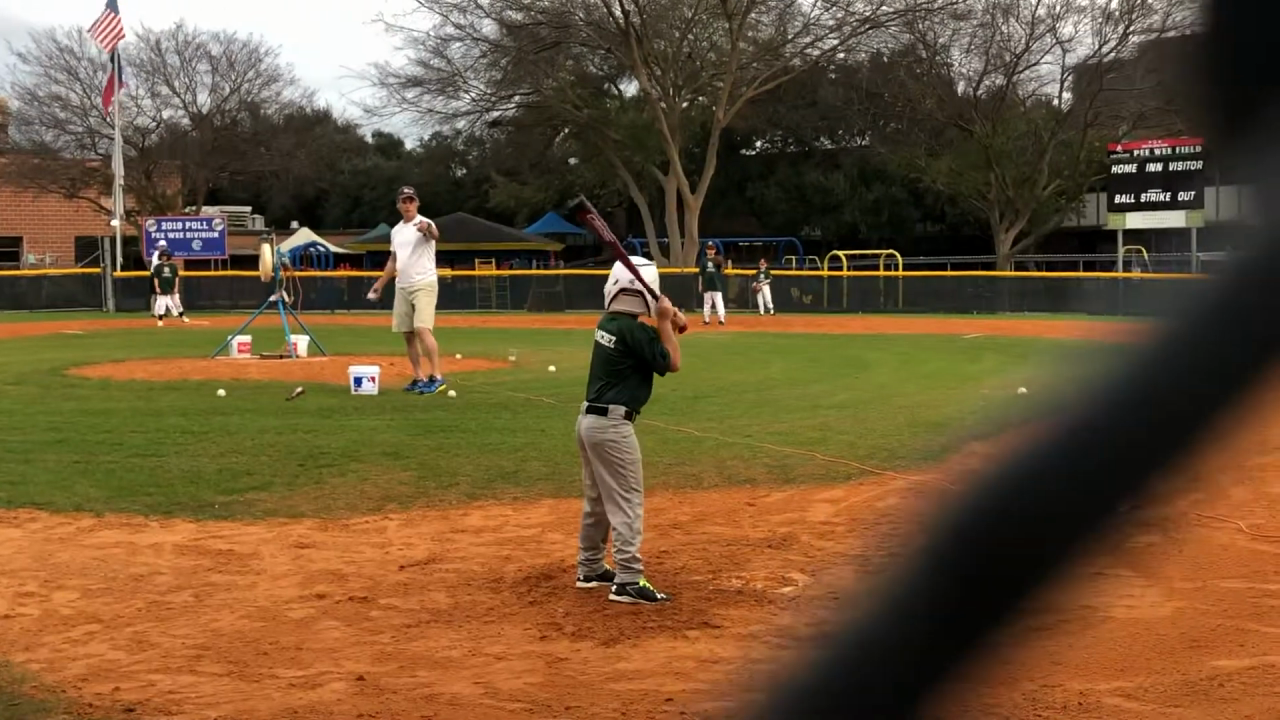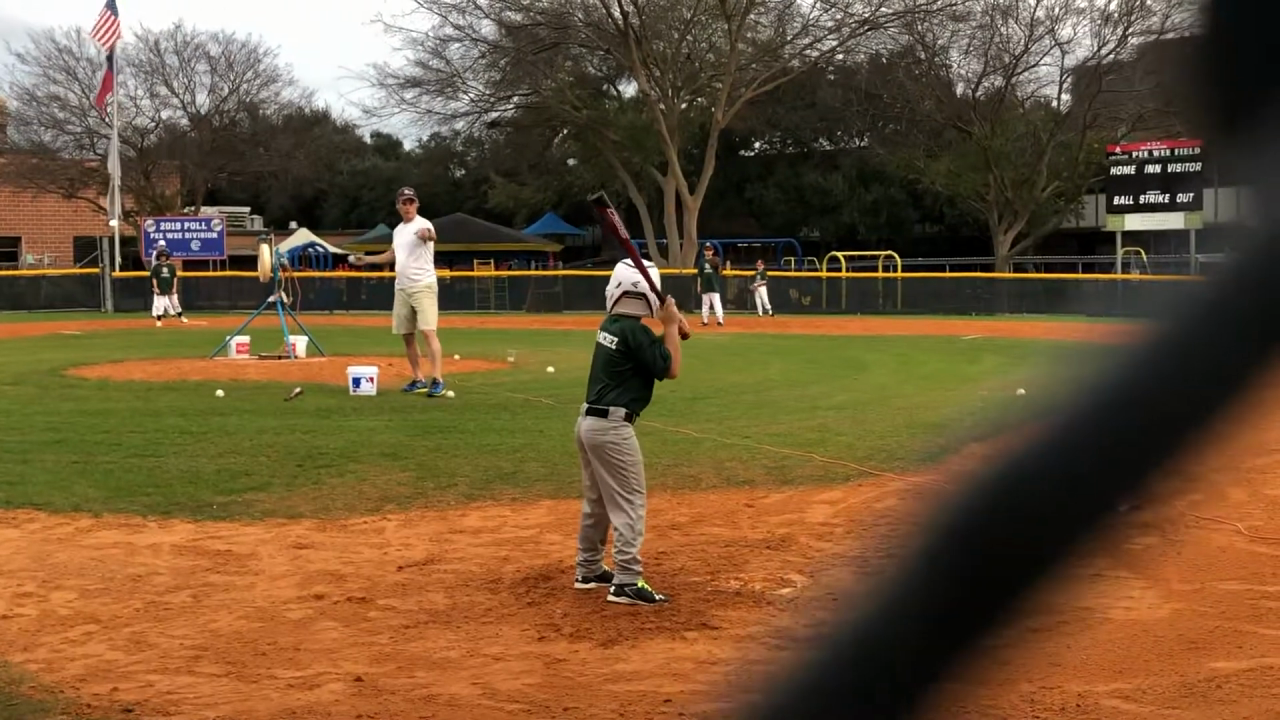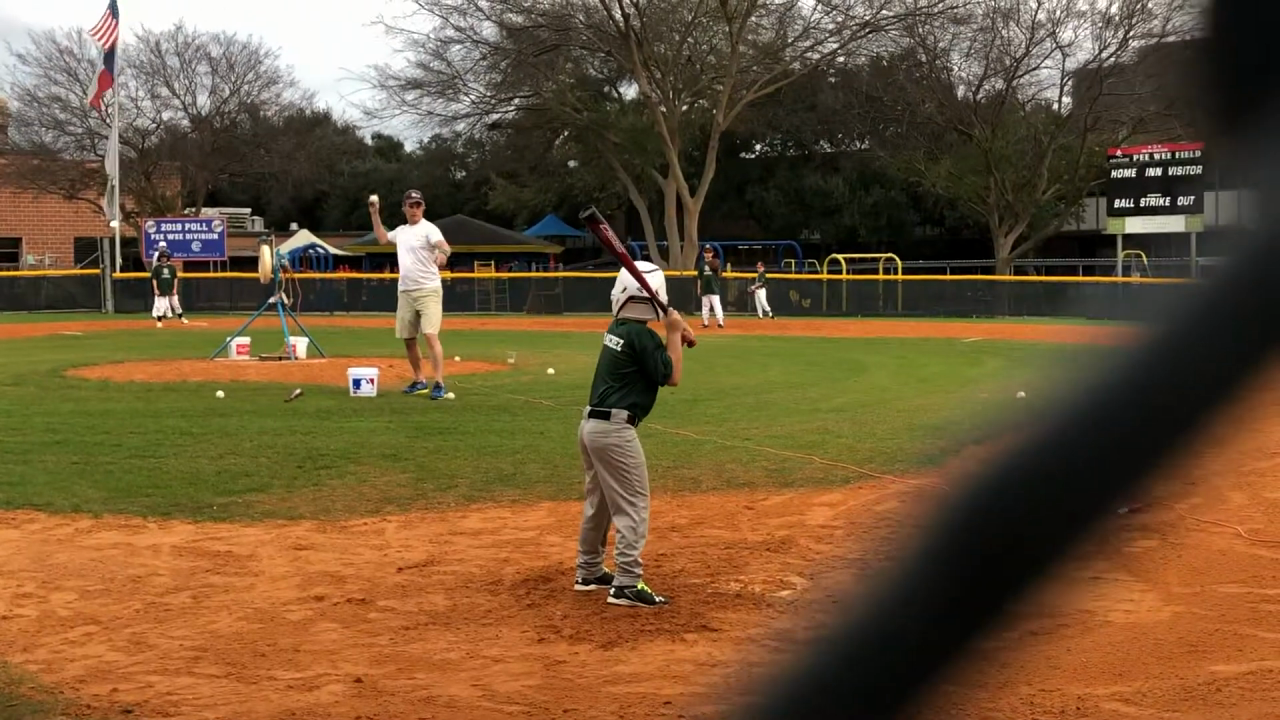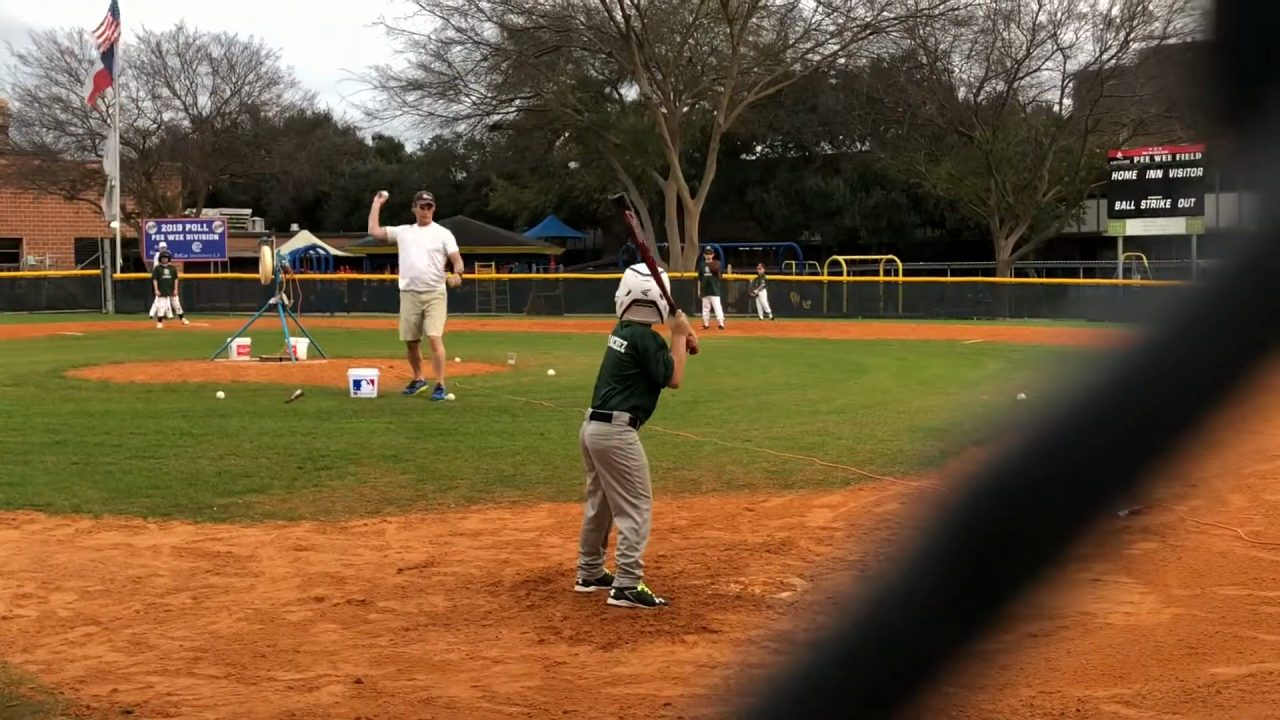
dt=0.2s
person 1, frame 1
left shoulder: (608, 322)
right shoulder: (632, 329)
left elbow: (647, 347)
right elbow: (671, 364)
left wrist: (669, 325)
right wrist: (664, 321)
left hip: (589, 420)
right hip: (612, 425)
left knee: (597, 499)
right knee: (626, 502)
left ankle: (590, 569)
right ankle: (627, 581)
person 1, frame 2
left shoulder: (611, 324)
right shoulder: (634, 331)
left elbow: (648, 353)
right elbow: (670, 369)
left wrist: (672, 330)
right wrist: (670, 326)
left hip: (589, 421)
right hip: (612, 426)
left knee: (596, 500)
right knee: (629, 503)
left ankle: (589, 569)
right ankle: (626, 582)
person 1, frame 3
left shoulder: (618, 327)
right shoulder: (642, 335)
left elbow: (652, 360)
right elbow: (671, 377)
left wrist: (675, 338)
right wrist: (672, 333)
left hip: (592, 424)
right hip: (614, 429)
left knee: (598, 503)
right knee: (633, 506)
left ankle: (589, 571)
right ankle: (626, 584)
person 1, frame 4
left shoulder: (622, 329)
right shoulder: (646, 337)
left elbow: (657, 365)
right elbow: (673, 379)
left wrist: (680, 344)
right wrist: (678, 336)
left hip: (593, 426)
right hip: (616, 431)
left knee: (599, 504)
right knee: (635, 508)
left ankle: (589, 573)
right ankle: (626, 586)
person 2, frame 1
left shoulder: (424, 224)
right shoulder: (396, 230)
left elbow: (435, 235)
left wrist: (428, 228)
right wrist: (380, 283)
left hip: (424, 285)
right hip: (402, 288)
left knee: (422, 330)
right knee: (408, 335)
left ankle: (436, 377)
right ankle: (419, 378)
person 2, frame 2
left shoulder: (422, 224)
right shoulder: (398, 230)
left elbow: (432, 236)
left wrist: (427, 234)
right wrist: (368, 259)
left hip: (423, 287)
right hip: (401, 289)
left knee: (427, 331)
right knee: (407, 336)
left ankle: (438, 380)
right ankle: (419, 379)
person 2, frame 3
left shoulder: (429, 229)
right shoulder: (402, 231)
left elbow: (444, 247)
right elbow: (383, 238)
left wrist: (443, 254)
right wrist: (375, 214)
left hip: (429, 291)
right hip: (405, 293)
left knee: (431, 336)
right knee: (408, 339)
left ankle: (439, 383)
right ankle: (420, 381)
person 2, frame 4
left shoulder: (442, 233)
right shoulder: (403, 231)
left elbow: (457, 260)
right elbow: (373, 231)
left wrist: (457, 273)
right wrist: (376, 204)
left hip: (435, 294)
right hip: (409, 295)
left knee: (434, 338)
right knee: (411, 341)
left ankle: (440, 385)
right ankle: (418, 379)
